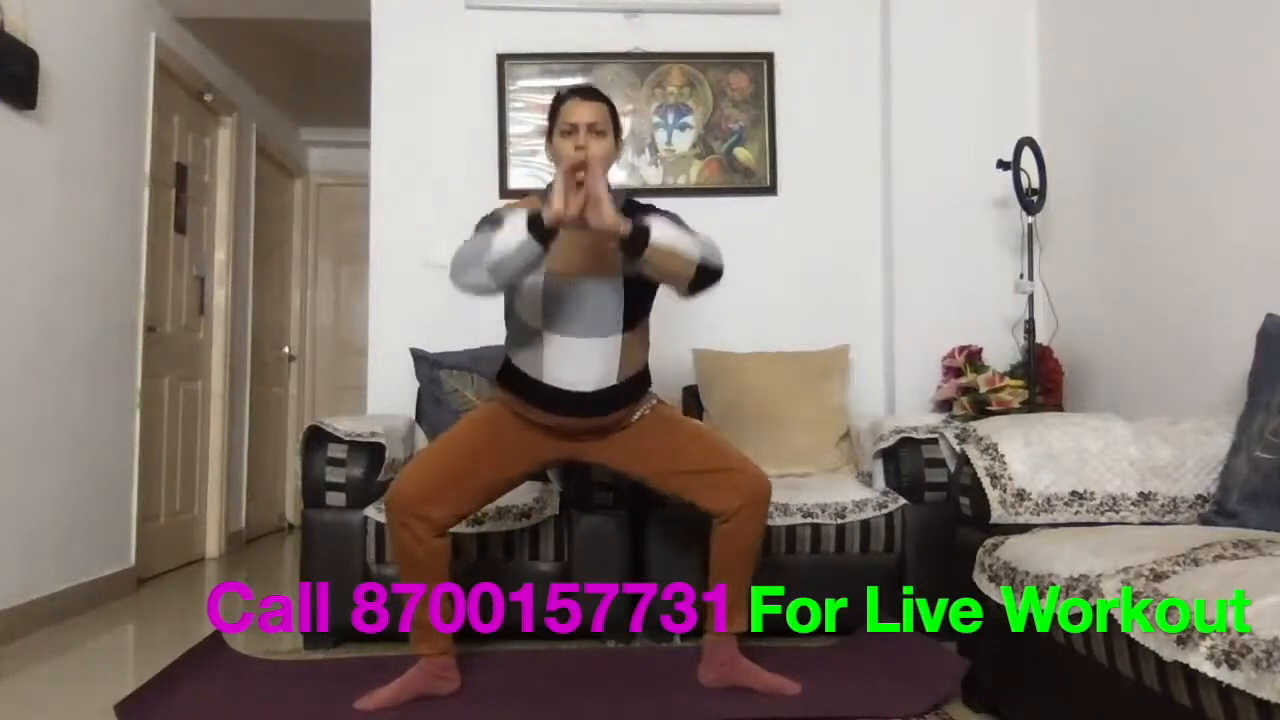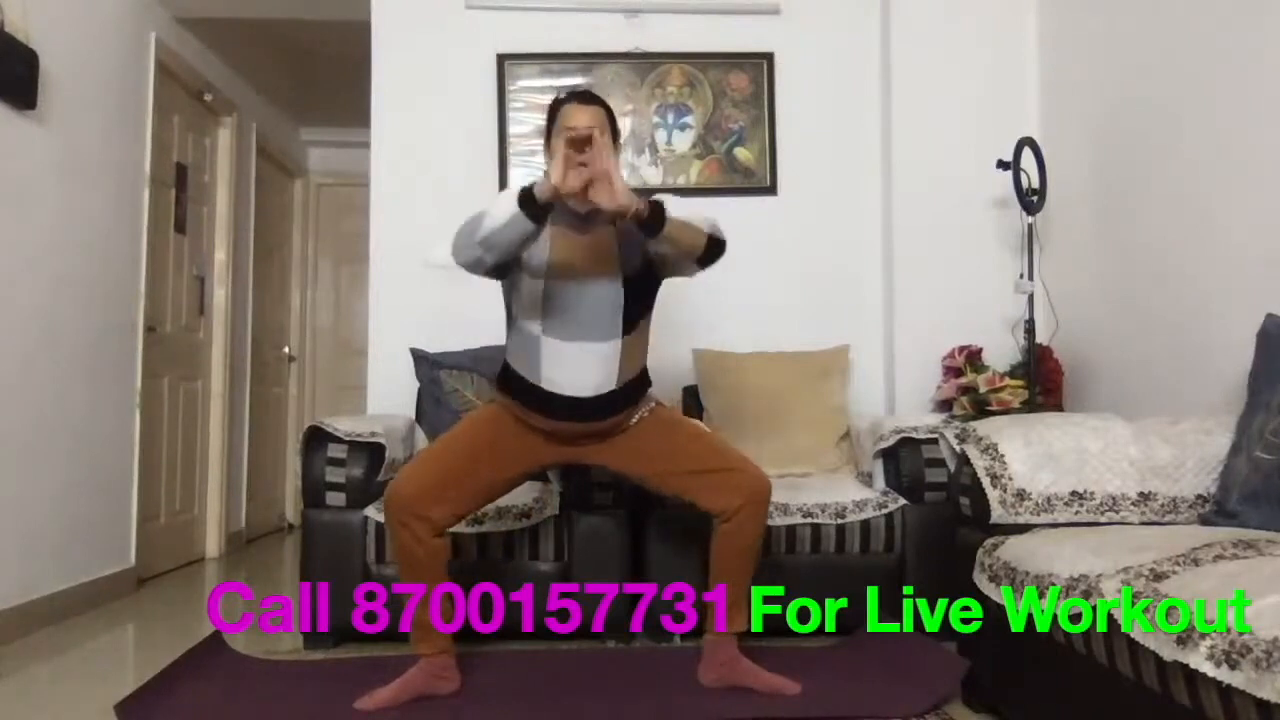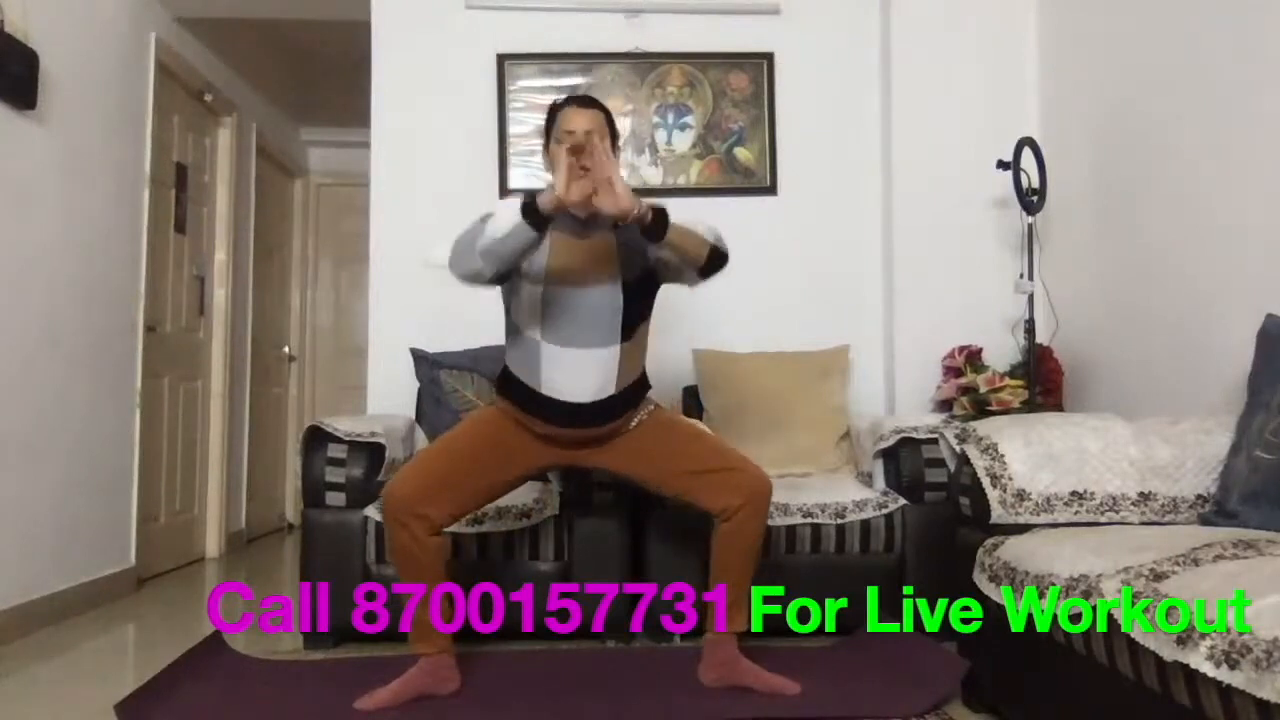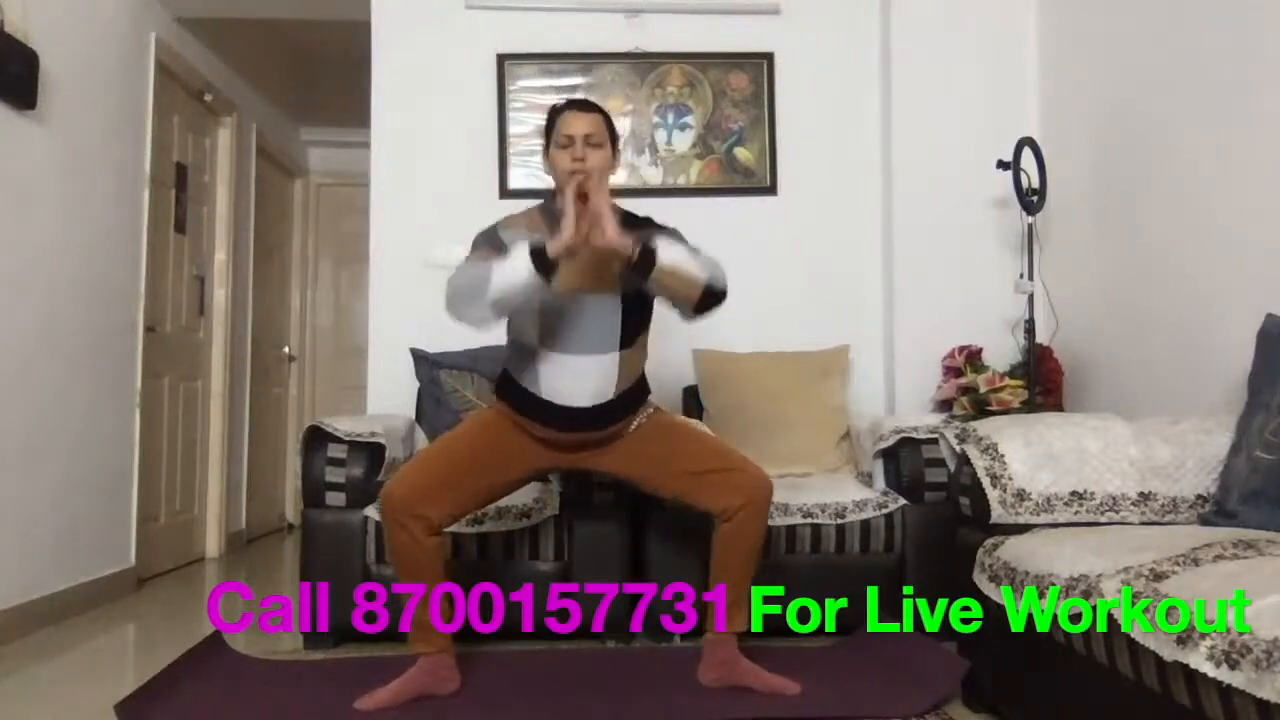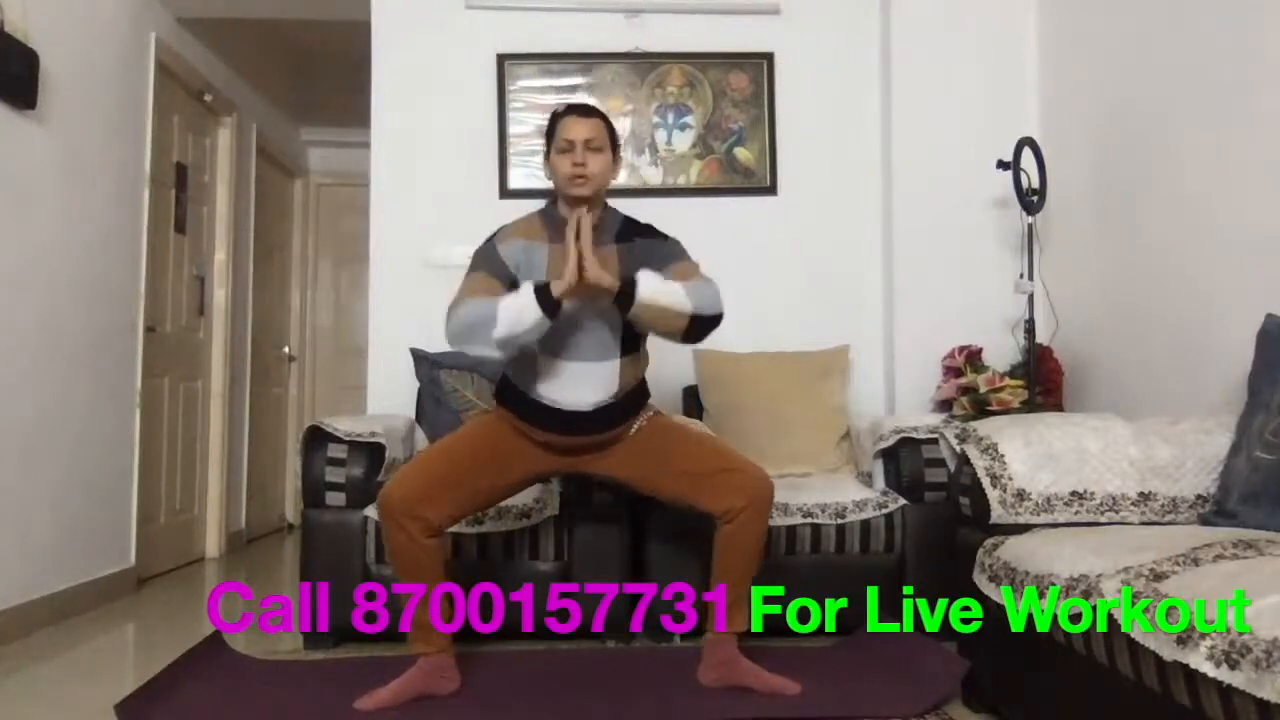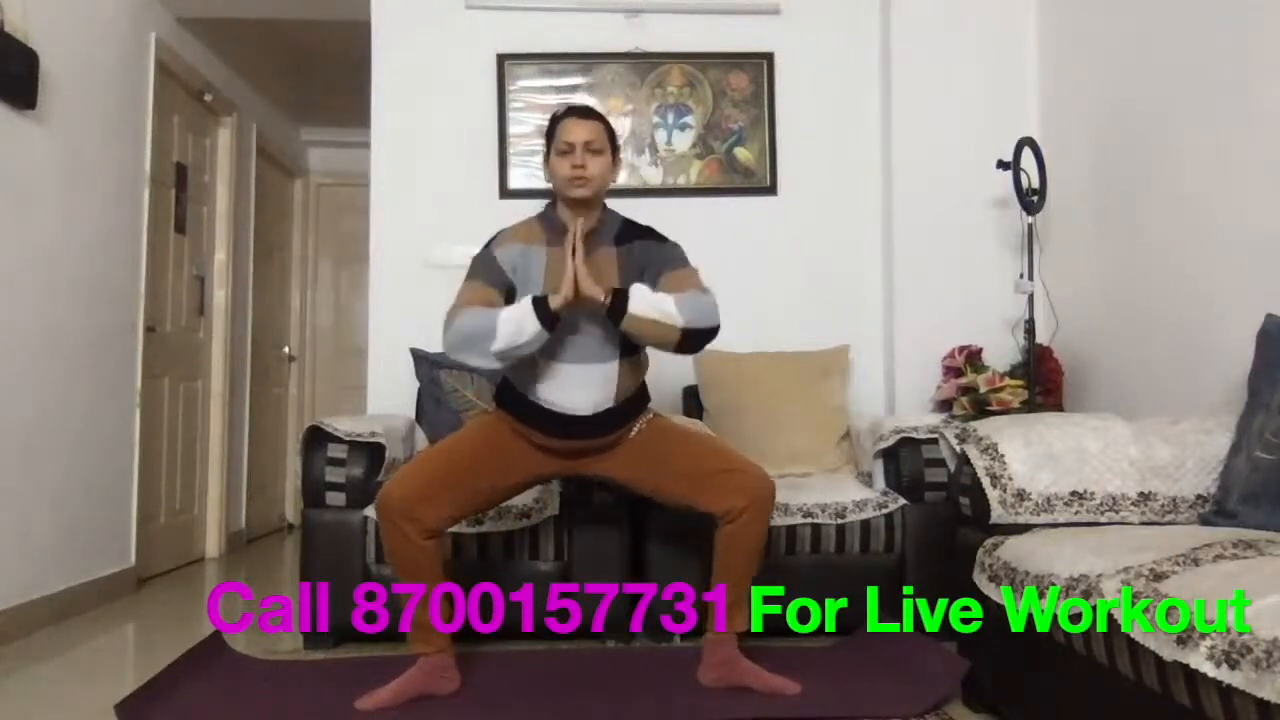
dt=0.1s
person 1, frame 1
left shoulder: (642, 223)
right shoulder: (520, 220)
left elbow: (704, 269)
right elbow: (468, 272)
left wrist: (624, 226)
right wrist: (546, 220)
left hip: (626, 414)
right hip: (524, 412)
left knee: (747, 491)
right knee: (410, 501)
left ankle: (722, 653)
right ankle: (434, 662)
person 1, frame 2
left shoulder: (640, 223)
right shoulder: (521, 216)
left elbow: (708, 246)
right elbow: (469, 249)
left wrist: (630, 205)
right wrist: (544, 194)
left hip: (626, 417)
right hip: (523, 415)
left knee: (747, 490)
right knee: (408, 501)
left ankle: (722, 653)
right ankle: (434, 662)
person 1, frame 3
left shoulder: (640, 226)
right shoulder: (520, 222)
left elbow: (710, 258)
right elbow: (467, 260)
left wrist: (633, 210)
right wrist: (546, 205)
left hip: (623, 420)
right hip: (522, 418)
left knee: (748, 490)
right knee: (406, 501)
left ankle: (722, 653)
right ankle: (434, 661)
person 1, frame 4
left shoulder: (640, 238)
right shoulder: (517, 233)
left elbow: (710, 288)
right elbow: (464, 298)
left wrist: (627, 246)
right wrist: (552, 250)
left hip: (623, 423)
right hip: (522, 421)
left knee: (748, 490)
right knee: (404, 501)
left ankle: (722, 653)
right ankle: (434, 661)
person 1, frame 5
left shoulder: (647, 244)
right shoulder: (512, 243)
left elbow: (705, 311)
right elbow: (464, 327)
left wrist: (610, 284)
right wrist: (554, 290)
left hip: (623, 425)
right hip: (522, 425)
left knee: (749, 491)
right knee: (403, 503)
left ankle: (722, 653)
right ankle: (434, 661)
person 1, frame 6
left shoulder: (647, 247)
right shoulder: (510, 247)
left elbow: (702, 320)
right elbow: (461, 336)
left wrist: (604, 294)
right wrist: (551, 301)
left hip: (623, 429)
right hip: (521, 428)
left knee: (751, 491)
right knee: (401, 504)
left ankle: (722, 654)
right ankle: (433, 662)
